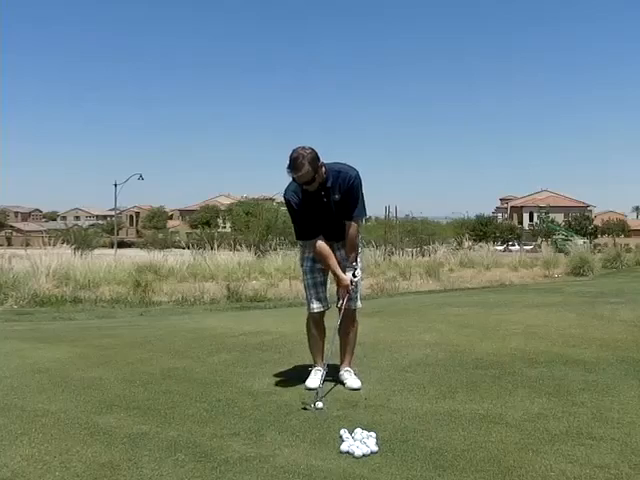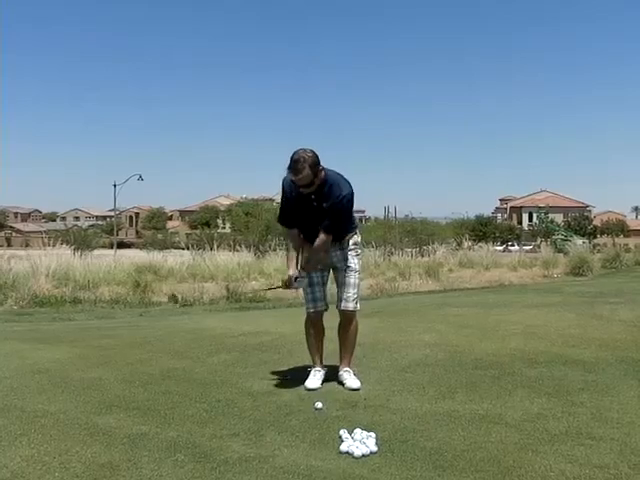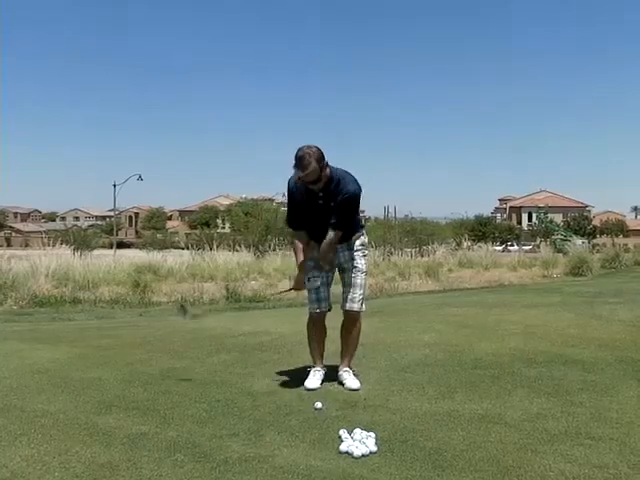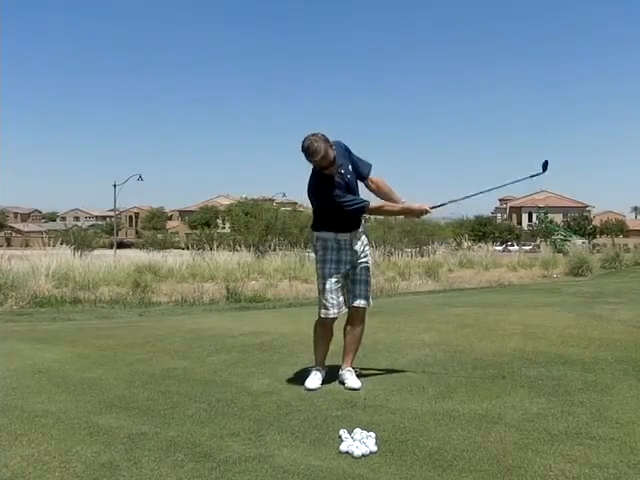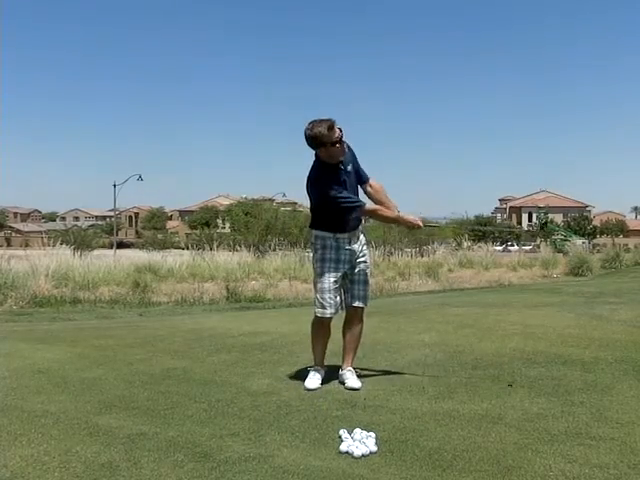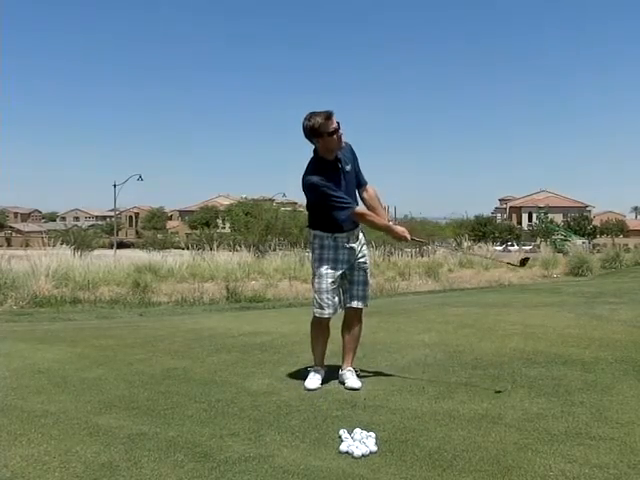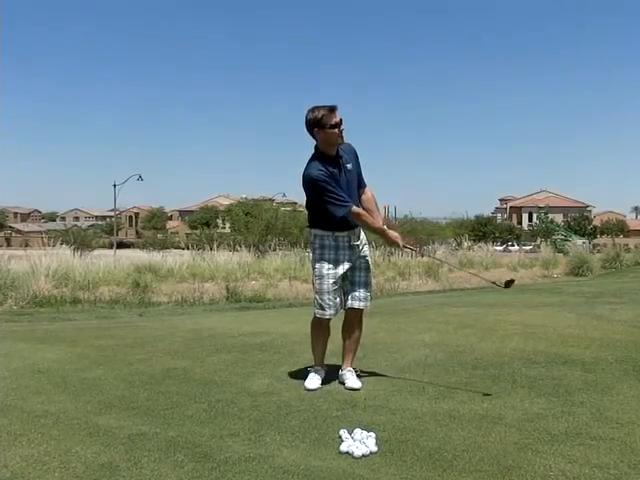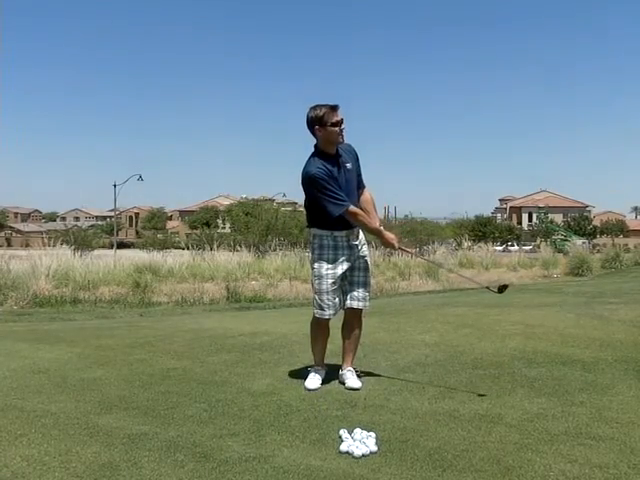
dt=0.4s
person 1, frame 1
left shoulder: (348, 176)
right shoulder: (293, 195)
left elbow: (352, 225)
right elbow: (315, 240)
left wrist: (351, 265)
right wrist: (339, 274)
left hip: (347, 245)
right hip: (313, 249)
left knee: (350, 308)
right knee: (316, 311)
left ankle: (346, 368)
right ankle: (318, 366)
person 1, frame 2
left shoulder: (341, 191)
right shoulder: (289, 184)
left elbow: (326, 239)
right elbow: (292, 229)
left wrist: (302, 270)
right wrist: (292, 267)
left hip: (344, 246)
right hip: (310, 248)
left knee: (348, 310)
right knee: (314, 312)
left ankle: (346, 368)
right ankle: (317, 367)
person 1, frame 3
left shoulder: (347, 187)
right shoulder: (295, 187)
left elbow: (335, 235)
right elbow: (298, 231)
left wrist: (305, 271)
right wrist: (301, 266)
left hip: (351, 245)
right hip: (317, 249)
left knee: (353, 311)
right knee: (317, 311)
left ankle: (345, 367)
right ankle: (317, 367)
person 1, frame 4
left shoulder: (341, 150)
right shoulder: (320, 189)
left elbow: (371, 181)
right elbow: (373, 209)
left wrist: (403, 204)
right wrist: (409, 210)
left hip: (357, 238)
right hip: (330, 243)
left knee: (358, 309)
right knee: (328, 312)
left ankle: (347, 368)
right ankle: (318, 368)
person 1, frame 5
left shoulder: (346, 152)
right shoulder: (320, 182)
left elbow: (369, 185)
right elbow: (367, 211)
left wrist: (398, 213)
right wrist: (402, 219)
left hip: (356, 238)
right hip: (330, 243)
left knee: (356, 309)
right knee: (325, 311)
left ankle: (347, 368)
right ankle: (317, 367)
person 1, frame 6
left shoulder: (347, 151)
right shoulder: (314, 179)
left elbow: (365, 189)
right elbow: (356, 213)
left wrist: (388, 224)
right wrist: (391, 229)
left hip: (355, 239)
right hip: (328, 243)
left knee: (355, 309)
right knee: (323, 311)
left ankle: (347, 368)
right ankle: (317, 368)
person 1, frame 7
left shoulder: (349, 152)
right shoulder: (314, 174)
left elbow: (364, 192)
right elbow: (352, 212)
left wrist: (382, 226)
right wrist: (384, 233)
left hip: (357, 238)
right hip: (328, 243)
left knee: (356, 309)
right knee: (324, 311)
left ankle: (347, 369)
right ankle: (317, 368)
person 1, frame 8
left shoulder: (349, 152)
right shoulder: (314, 171)
left elbow: (362, 192)
right elbow: (349, 211)
left wrist: (378, 227)
right wrist: (381, 234)
left hip: (356, 238)
right hip: (328, 242)
left knee: (355, 308)
right knee: (323, 311)
left ankle: (347, 368)
right ankle: (318, 368)
